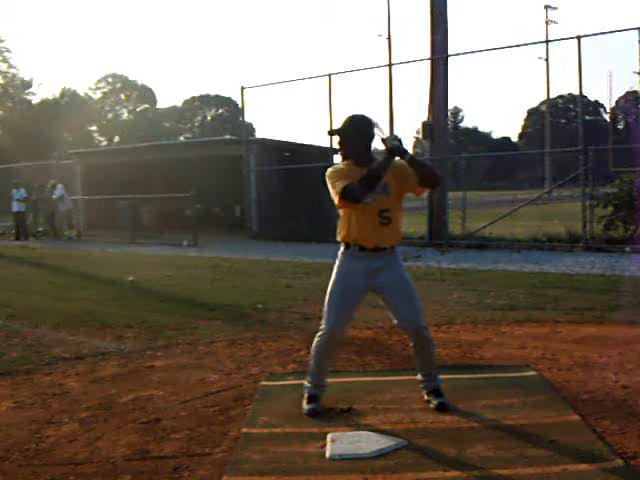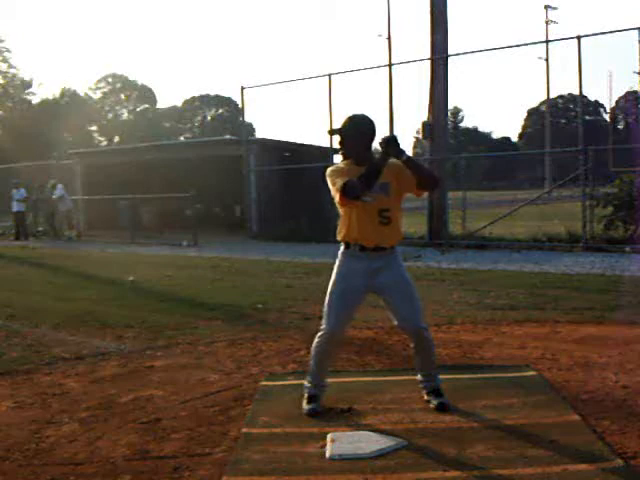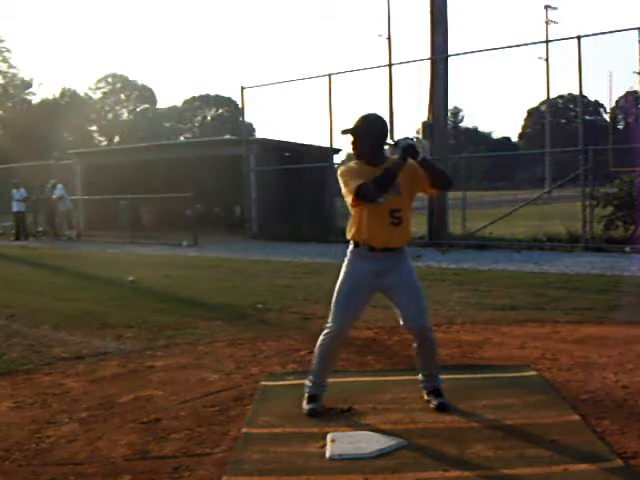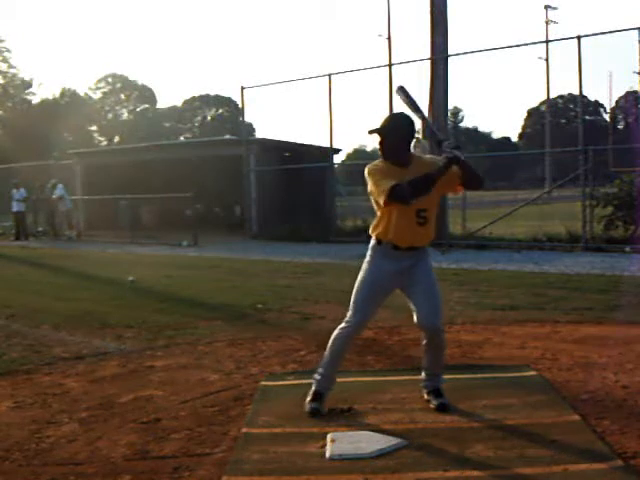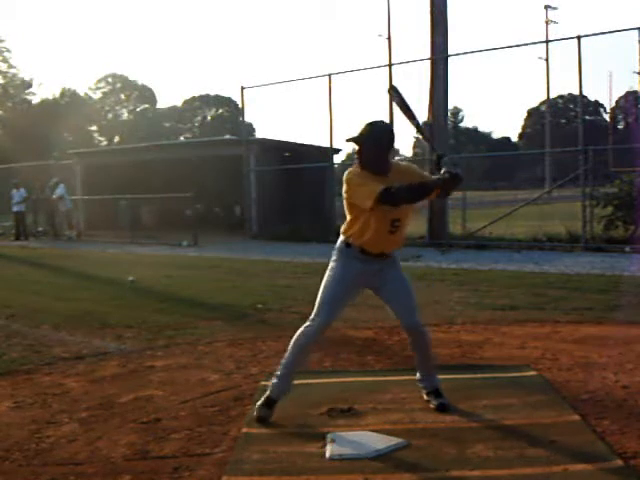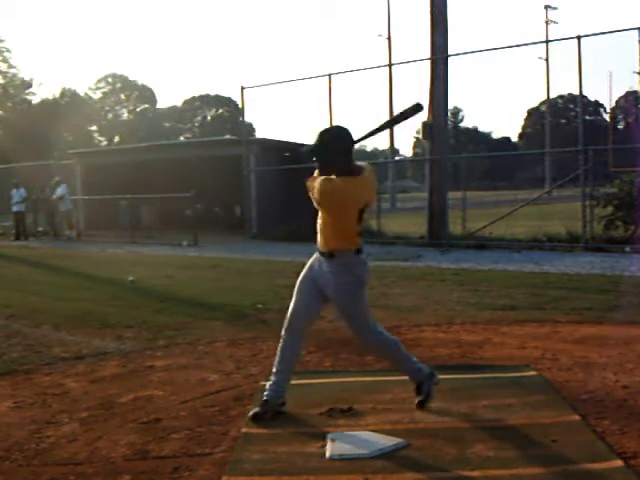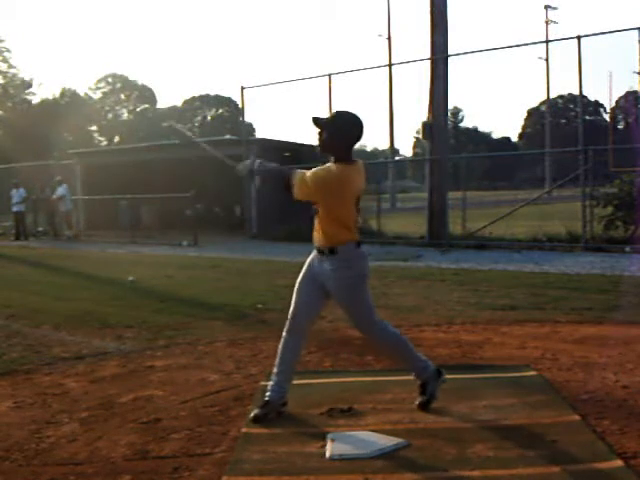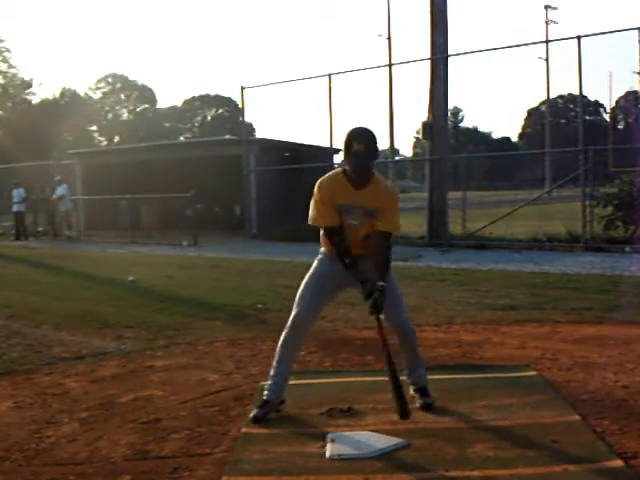
dt=0.5s
person 1, frame 1
left shoulder: (397, 170)
right shoulder: (336, 173)
left elbow: (433, 181)
right elbow: (356, 194)
left wrist: (403, 154)
right wrist: (386, 160)
left hip: (388, 260)
right hip: (352, 261)
left knee: (417, 327)
right knee: (330, 330)
left ankle: (431, 386)
right ankle: (313, 390)
person 1, frame 2
left shoulder: (395, 170)
right shoulder: (337, 172)
left elbow: (431, 183)
right elbow: (354, 190)
left wrist: (399, 155)
right wrist: (384, 156)
left hip: (388, 260)
right hip: (353, 260)
left knee: (416, 327)
right knee: (330, 330)
left ankle: (431, 386)
right ankle: (313, 390)
person 1, frame 3
left shoulder: (409, 169)
right shoulder: (348, 171)
left elbow: (445, 184)
right elbow: (370, 194)
left wrist: (418, 158)
right wrist: (401, 161)
left hip: (397, 260)
right hip: (361, 259)
left knee: (420, 327)
right knee: (336, 329)
left ankle: (431, 386)
right ankle: (314, 389)
person 1, frame 4
left shoulder: (431, 164)
right shoulder: (375, 170)
left elbow: (476, 184)
right elbow: (403, 195)
left wrist: (459, 162)
right wrist: (442, 169)
left hip: (418, 258)
right hip: (383, 256)
left knee: (432, 325)
right knee: (353, 323)
left ankle: (432, 385)
right ankle: (320, 386)
person 1, frame 5
left shoulder: (405, 171)
right shoulder: (353, 177)
left elbow: (443, 190)
right elbow: (394, 197)
left wrist: (444, 180)
right wrist: (438, 180)
left hip: (385, 262)
right hip: (349, 259)
left knee: (414, 325)
right knee: (318, 323)
left ankle: (430, 386)
right ankle: (277, 389)
person 1, frame 6
left shoulder: (333, 190)
right shoulder: (367, 172)
left elbow: (314, 185)
left wrist: (321, 173)
left hip: (344, 267)
right hip: (323, 260)
left knee: (368, 332)
right knee: (293, 325)
left ankle: (421, 375)
right ankle: (275, 395)
person 1, frame 7
left shoulder: (330, 175)
right shoulder: (353, 166)
left elbow: (290, 181)
right elbow: (300, 179)
left wrist: (258, 167)
right wrist: (266, 168)
left hip: (344, 262)
right hip: (321, 256)
left knee: (371, 328)
right knee: (295, 324)
left ankle: (427, 373)
right ankle: (276, 397)
person 1, frame 8
left shoulder: (386, 192)
right shoulder: (326, 186)
left elbow: (382, 242)
right elbow: (334, 238)
left wrist: (381, 284)
right wrist: (361, 282)
left hip: (370, 261)
right hip: (332, 260)
left knee: (401, 324)
right knee: (297, 323)
left ankle: (418, 384)
right ankle: (273, 395)
